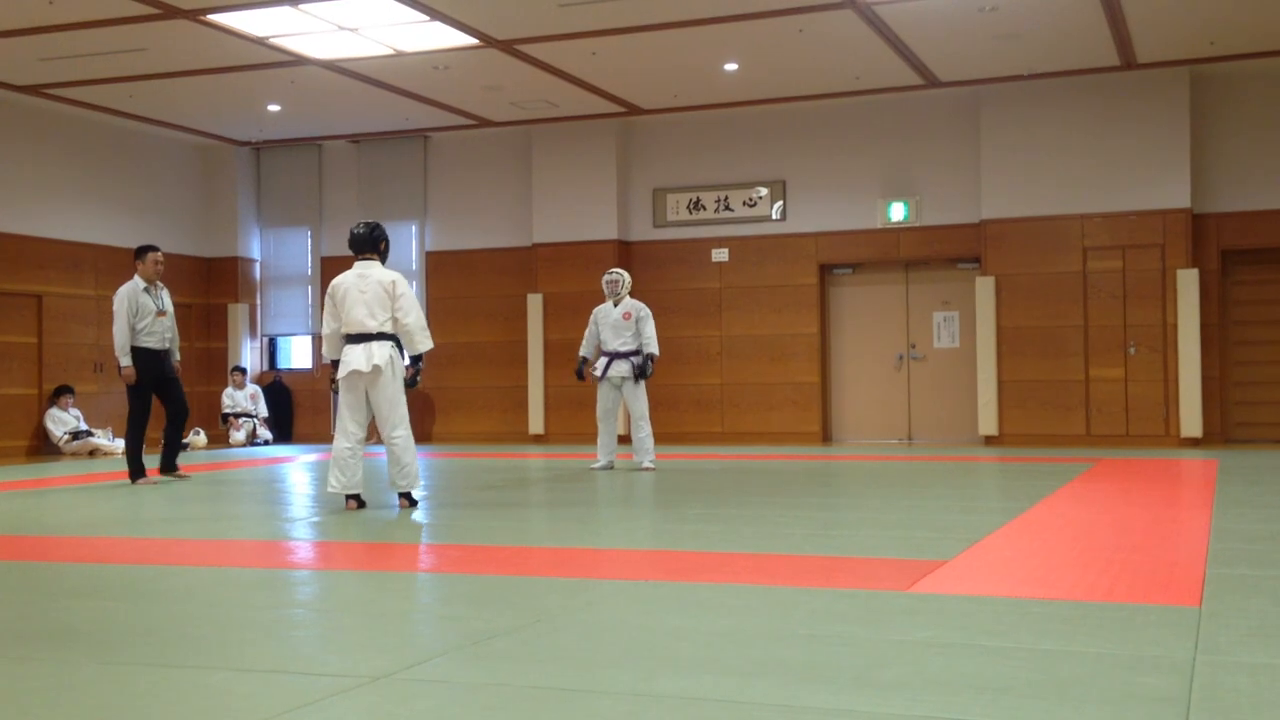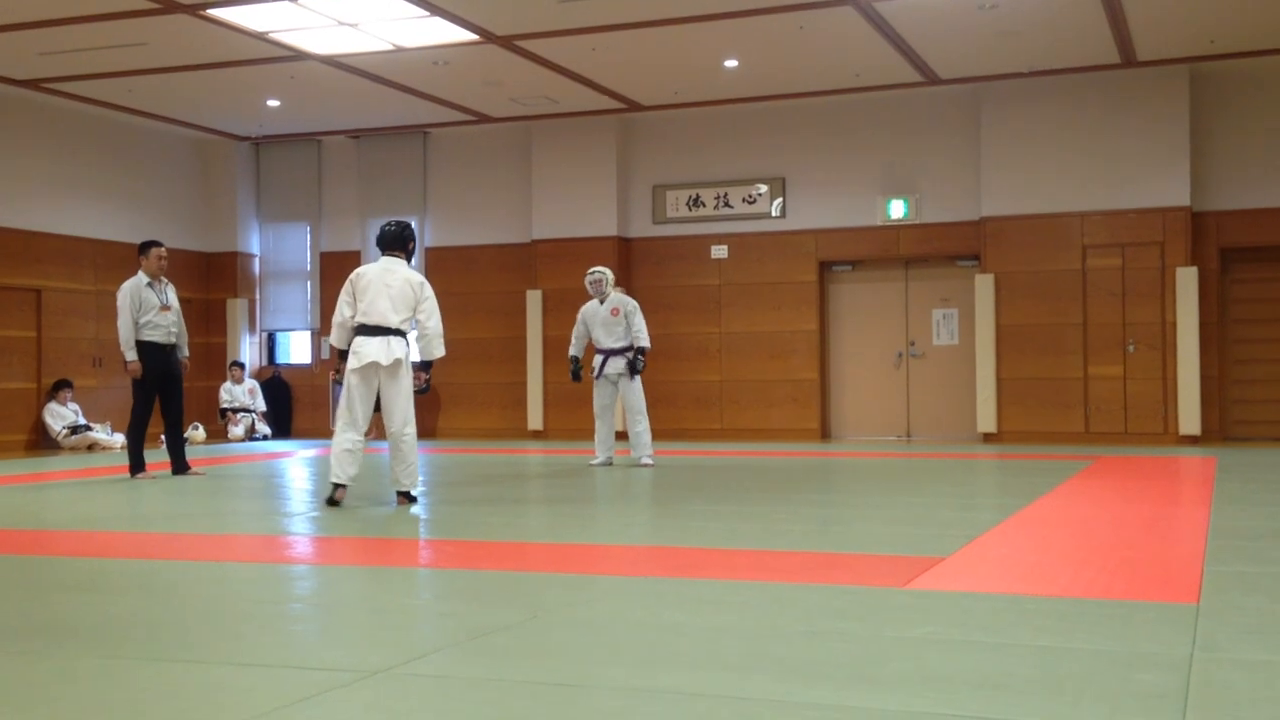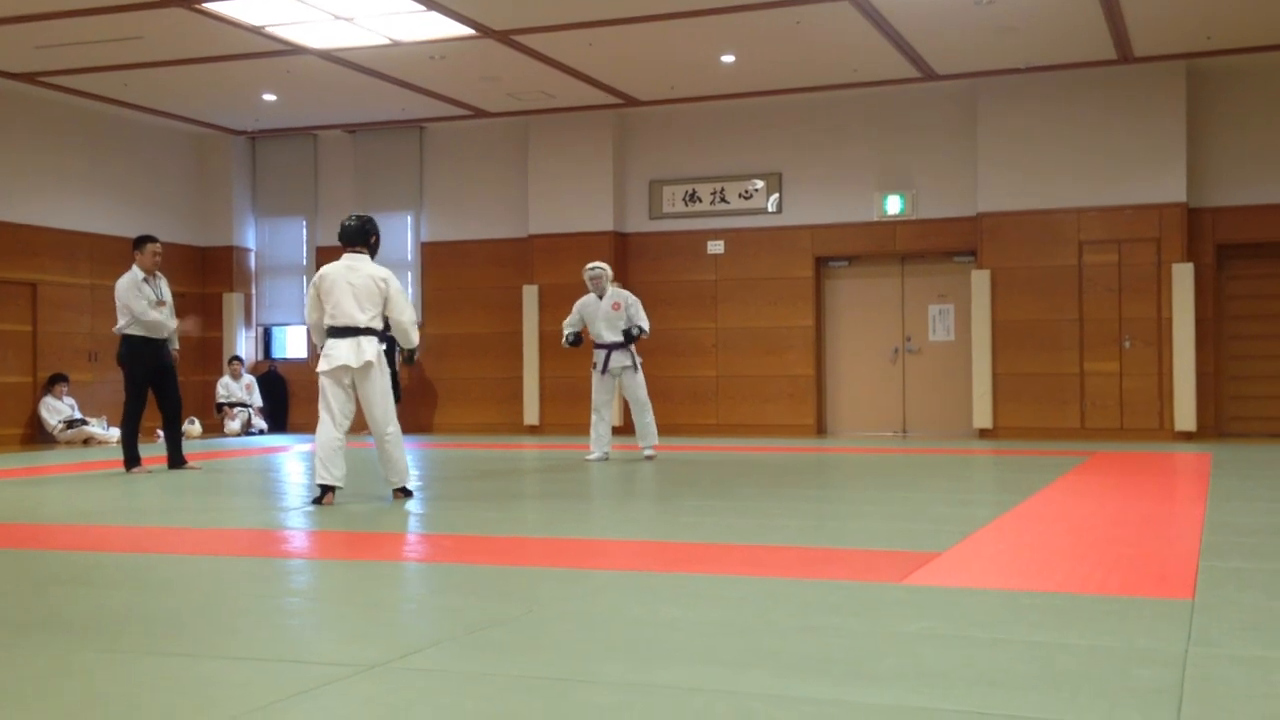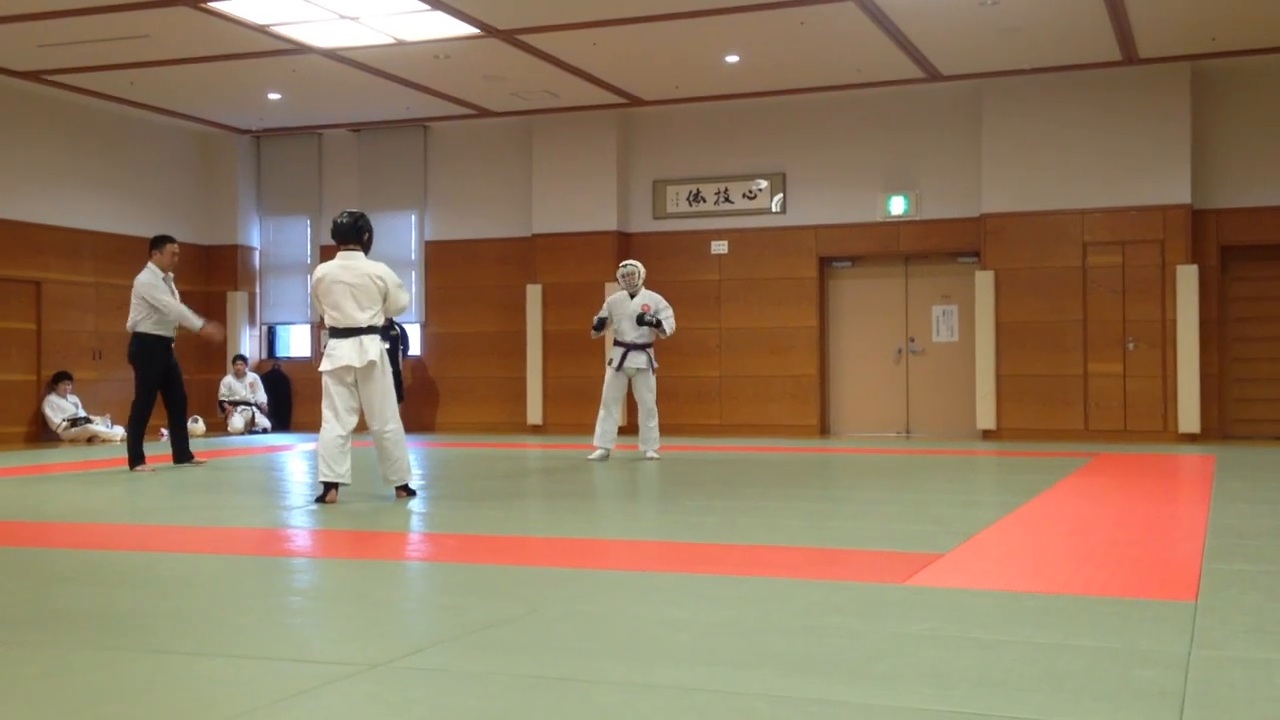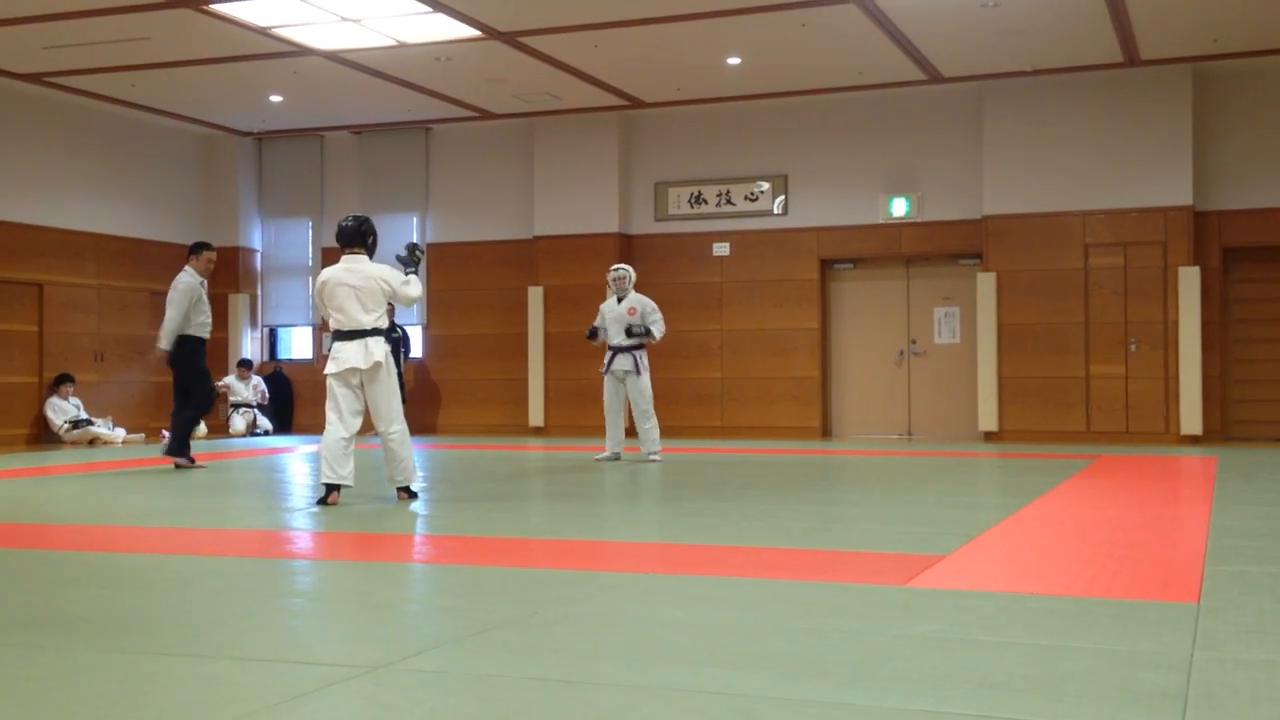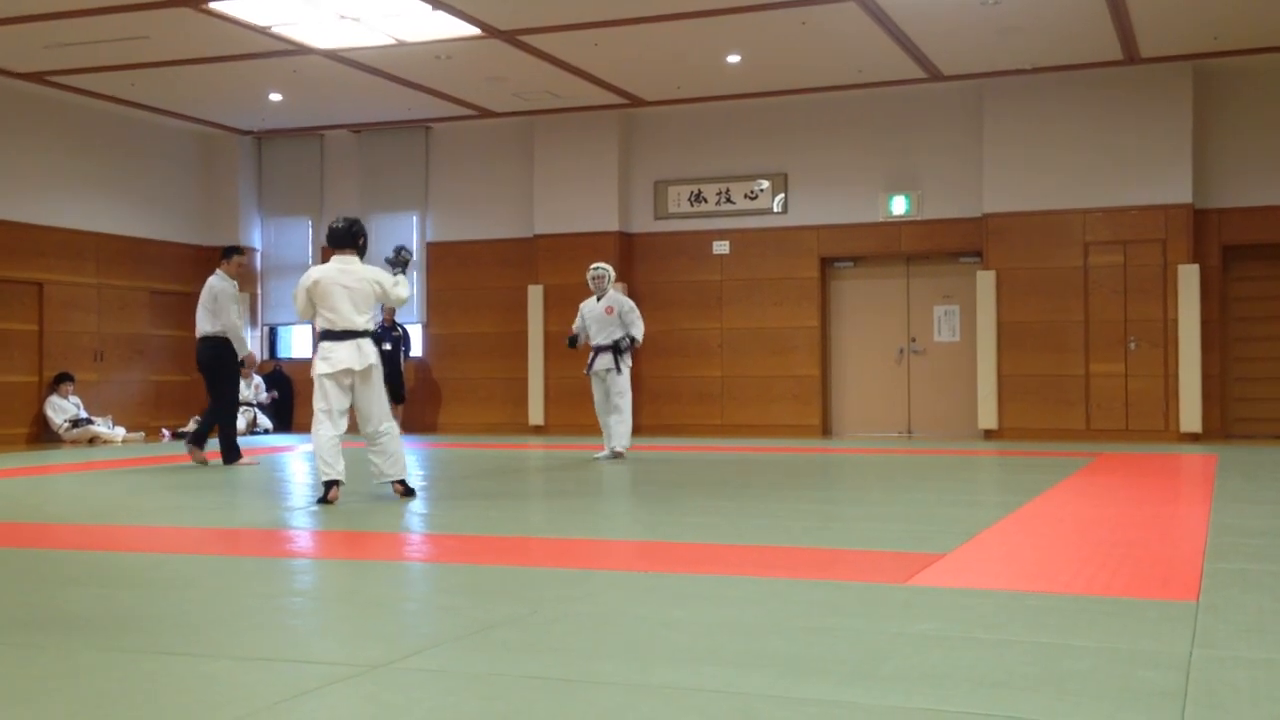
dt=0.5s
person 1, frame 1
left shoulder: (338, 283)
right shoulder: (393, 279)
left elbow: (330, 329)
right elbow: (411, 322)
left wrist: (335, 366)
right wrist: (415, 360)
left hip: (351, 356)
right hip: (384, 355)
left knee: (348, 429)
right knee: (396, 427)
left ankle: (351, 494)
right ankle: (405, 492)
person 1, frame 2
left shoulder: (360, 274)
right shoulder: (417, 280)
left elbow: (341, 318)
right elbow: (430, 326)
left wrist: (341, 356)
right wrist: (426, 366)
left hip: (362, 349)
right hip: (395, 351)
left knee: (350, 422)
right knee: (401, 425)
left ankle: (340, 485)
right ankle: (404, 490)
person 1, frame 3
left shoulder: (324, 274)
right shoulder: (382, 275)
left elbow: (313, 319)
right elbow: (403, 319)
right wrist: (410, 347)
left hip: (334, 350)
right hip: (368, 350)
left knee: (331, 422)
right knee: (384, 422)
left ankle: (327, 488)
right ankle: (399, 485)
person 1, frame 4
left shoulder: (321, 273)
right shoulder: (379, 271)
right elbow: (399, 305)
left hip: (337, 349)
right hip: (370, 348)
left knee: (335, 420)
right knee: (385, 420)
left ankle: (330, 485)
right ankle: (401, 483)
person 1, frame 5
left shoulder: (326, 276)
right shoulder: (382, 273)
right elbow: (411, 294)
right wrist: (411, 268)
left hip: (342, 352)
right hip: (375, 350)
left knee: (338, 422)
right knee: (390, 421)
left ankle: (333, 487)
right ankle: (403, 484)
person 1, frame 6
left shoulder: (314, 275)
right shoulder: (373, 274)
left elbow: (304, 313)
right elbow: (400, 296)
right wrist: (399, 270)
left hip: (330, 352)
right hip: (363, 351)
left knee: (327, 421)
right knee: (379, 421)
left ankle: (331, 483)
right ankle: (398, 479)
person 2, frame 1
left shoulder: (164, 292)
right shoulder: (128, 292)
right elbow: (122, 330)
left wrist: (176, 357)
right wrist: (126, 364)
left hip: (163, 359)
right hip: (141, 359)
left knee: (179, 410)
right knee: (139, 418)
left ankle: (168, 464)
right ankle: (137, 473)
person 2, frame 2
left shoulder: (169, 288)
right shoulder: (131, 288)
left elbow: (179, 323)
right elbow: (126, 325)
left wrist: (184, 353)
right wrist: (131, 358)
left hip: (169, 354)
right hip: (147, 353)
left knee: (174, 412)
right knee: (142, 412)
left ankle: (180, 464)
right ankle: (137, 467)
person 2, frame 3
left shoulder: (161, 280)
right shoulder: (127, 283)
right elbow: (145, 315)
left wrist: (173, 345)
right wrist: (177, 326)
left hip: (160, 347)
right hip: (137, 348)
left knee: (172, 404)
right knee: (135, 406)
left ankle: (176, 458)
right ankle: (132, 461)
person 2, frame 4
left shoulder: (165, 279)
right shoulder: (146, 280)
right elbow: (171, 307)
left wrist: (170, 345)
right wrist: (201, 326)
left hip: (163, 346)
right hip: (147, 346)
left knee: (177, 401)
right knee: (144, 403)
left ankle: (182, 453)
right ankle: (136, 460)
person 2, frame 5
left shoulder: (194, 283)
right shoulder: (188, 282)
right elbow: (175, 316)
right wrist: (164, 346)
left hip: (188, 348)
right hip: (187, 347)
left knee: (185, 402)
right knee: (203, 399)
left ankle: (181, 454)
right ankle: (176, 448)
person 2, frame 6
left shoulder: (215, 283)
right shoulder: (224, 287)
right elbow: (232, 323)
left wrist: (239, 351)
right wrist: (245, 352)
left hip: (208, 347)
right hip: (219, 348)
left knee: (218, 402)
right knee: (227, 403)
left ankle: (196, 442)
right ankle: (231, 455)
person 3, frame 1
left shoulder: (638, 308)
right shoulder: (599, 311)
left elbow: (649, 337)
right elbow: (591, 339)
left wrist: (648, 360)
right wrist: (582, 362)
left hip: (630, 366)
right hip: (607, 367)
left knee: (639, 413)
right knee: (605, 414)
left ankle: (646, 458)
right ankle: (606, 458)
person 3, frame 2
left shoulder: (626, 303)
right shoulder: (586, 310)
left elbow: (639, 331)
right elbow: (579, 338)
left wrist: (639, 355)
right wrist: (574, 362)
left hip: (626, 362)
right hip: (602, 363)
left knee: (635, 408)
right knee: (602, 411)
left ankle: (644, 454)
right ankle: (604, 455)
person 3, frame 3
left shoulder: (625, 296)
right shoulder: (583, 303)
left elbow: (642, 319)
right elbow: (569, 325)
left wrist: (637, 329)
right wrist: (571, 337)
left hip: (626, 355)
right hip: (602, 357)
left knee: (639, 400)
right knee: (600, 404)
left ankle: (648, 445)
right ankle: (600, 450)
person 3, frame 4
left shoulder: (655, 300)
right shoulder: (613, 300)
left elbow: (669, 326)
right elbow: (599, 327)
left wrist: (654, 322)
right wrist: (597, 326)
left hip: (643, 356)
right hip: (619, 355)
left knee: (647, 403)
right knee: (610, 401)
left ankle: (650, 448)
right ankle: (603, 447)
person 3, frame 5
left shoulder: (643, 302)
right shoulder: (606, 306)
left elbow: (659, 327)
right elbow: (601, 335)
left wrist: (643, 330)
right wrist: (594, 333)
left hip: (635, 359)
right hip: (613, 359)
left knee: (642, 406)
right knee: (612, 406)
left ankle: (652, 450)
right ankle: (614, 449)
person 3, frame 6
left shoulder: (621, 301)
right shoulder: (585, 306)
left elbow: (637, 326)
right elbow: (582, 331)
left wrist: (628, 341)
right wrist: (574, 338)
left hip: (618, 358)
right hip: (597, 359)
left knee: (620, 401)
right knee: (603, 406)
left ankle: (620, 445)
right ankle: (611, 447)
